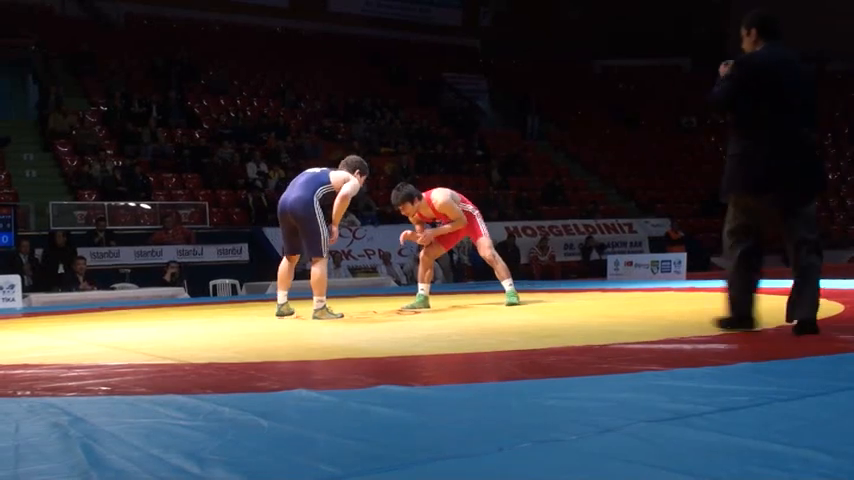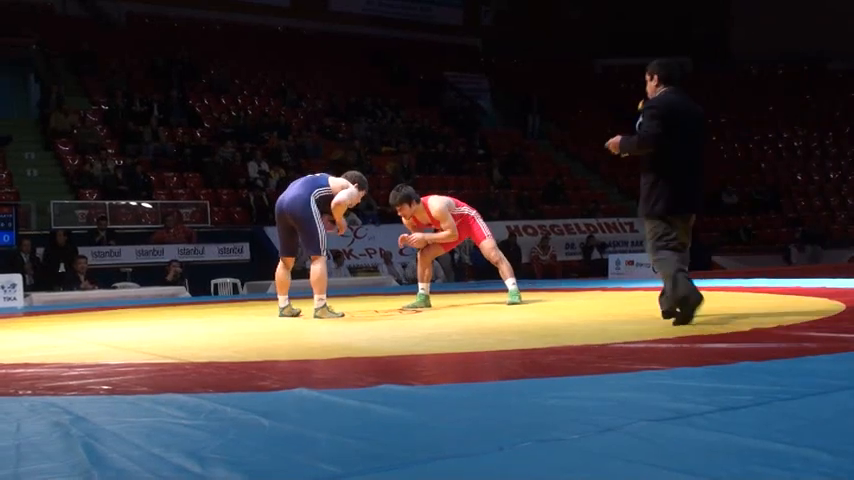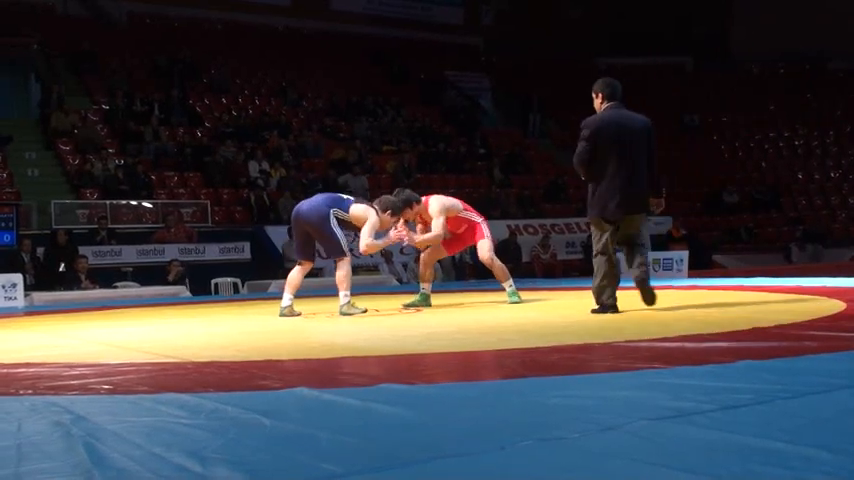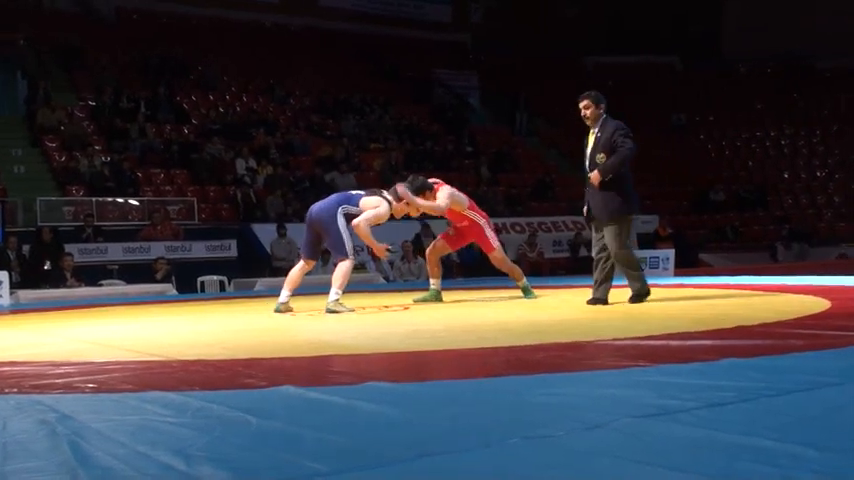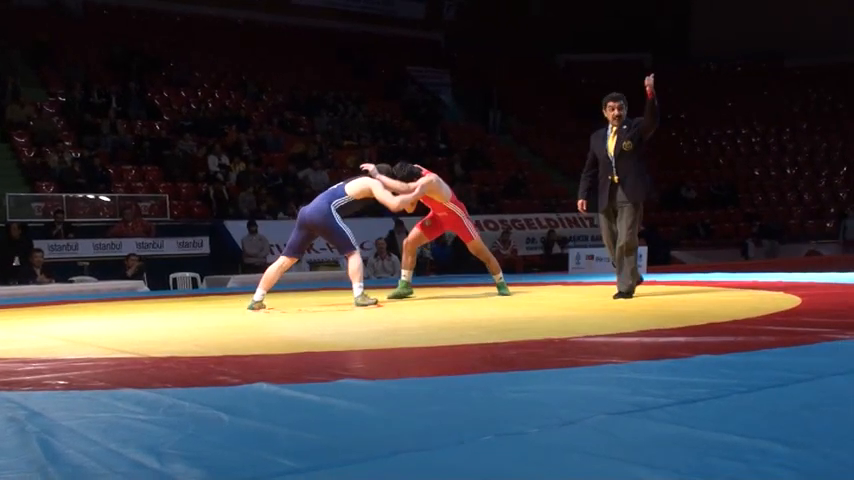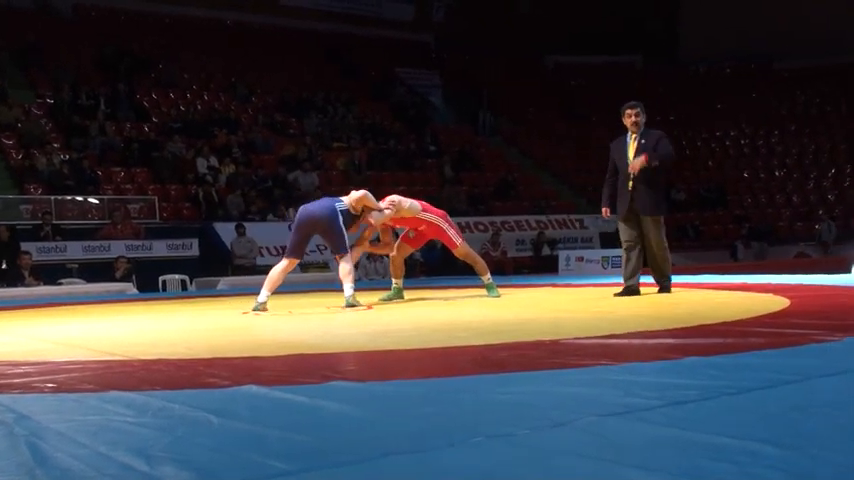
dt=0.7s
person 1, frame 1
left shoulder: (750, 64)
right shoulder: (798, 67)
left elbow: (721, 102)
left wrist: (725, 80)
left hip: (758, 168)
right hip: (798, 166)
left knee: (741, 237)
right knee: (803, 240)
left ankle: (741, 312)
right ankle: (805, 314)
person 1, frame 2
left shoulder: (657, 104)
right shoulder: (694, 109)
left elbow: (648, 141)
left wrist: (623, 143)
left hip: (661, 191)
right hip: (688, 191)
left knee: (662, 248)
right knee: (678, 246)
left ankle: (687, 296)
right ankle: (672, 304)
person 1, frame 3
left shoulder: (593, 123)
right shoulder: (642, 122)
left elbow: (580, 160)
right elbow: (651, 161)
left wrist: (589, 175)
right wrist: (656, 193)
left hip: (604, 197)
right hip: (635, 196)
left knee: (604, 250)
right knee: (635, 242)
left ankle: (607, 301)
right ankle: (642, 280)
person 1, frame 4
left shoulder: (615, 128)
right shoulder: (590, 137)
left elbow: (627, 152)
left wrist: (602, 172)
right wrist: (588, 202)
left hip: (614, 198)
right hip: (598, 202)
left knee: (617, 246)
right knee: (600, 249)
left ankle: (640, 286)
right ankle: (599, 294)
person 1, frame 5
left shoulder: (636, 127)
right shoulder: (597, 137)
left elbow: (653, 121)
right elbow: (589, 170)
left wrist: (650, 93)
right wrist: (583, 195)
left hip: (630, 192)
right hip: (607, 196)
left knee: (626, 240)
right knee: (611, 241)
left ankle: (626, 286)
right ankle: (632, 276)
person 1, frame 6
left shoulder: (656, 138)
right shoulder: (617, 145)
left elbow: (669, 156)
right elbow: (611, 177)
left wrist: (646, 159)
right wrist: (606, 202)
left hip: (650, 199)
right hip: (625, 202)
left knee: (656, 243)
right knee: (629, 244)
left ankle: (664, 282)
right ankle: (631, 285)
person 2, frame 1
left shoulder: (318, 174)
right shoulder: (352, 180)
right elbow: (345, 195)
right wrist: (335, 224)
left hip: (285, 202)
right hip: (305, 202)
left knee: (290, 256)
right knee: (319, 258)
left ankle: (282, 304)
right ankle: (319, 309)
person 2, frame 2
left shoulder: (323, 183)
right shoulder: (349, 189)
right elbow: (338, 202)
left wrist: (322, 221)
right wrist: (340, 221)
left hip: (282, 202)
right hip: (301, 203)
left knee: (286, 259)
right knee: (318, 256)
left ankle: (284, 307)
right ankle: (320, 308)
person 2, frame 3
left shoulder: (364, 208)
right shoulder: (374, 217)
right elbow: (365, 247)
right wrist: (388, 240)
left hip: (301, 210)
right hip: (319, 212)
left knee: (304, 263)
right knee: (344, 258)
left ankle: (286, 306)
right ankle: (345, 305)
person 2, frame 4
left shoulder: (381, 194)
right shoulder: (385, 208)
right elbow: (358, 223)
right wrist: (375, 246)
left hip: (315, 210)
right hip: (331, 213)
left knee: (306, 262)
right knee: (347, 259)
left ankle: (282, 302)
right ankle: (333, 302)
person 2, frame 5
left shoulder: (356, 182)
right shoulder: (371, 183)
right elbow: (395, 205)
right wrist: (415, 194)
left hip: (306, 213)
right hip: (324, 214)
left knee: (286, 260)
right knee: (353, 252)
left ankle: (256, 300)
right ankle: (360, 296)
person 2, frame 6
right shoulder: (352, 205)
right elbow: (362, 194)
right wrist: (379, 208)
left hip: (305, 212)
right hip: (326, 214)
left knee: (288, 262)
right knee: (344, 256)
left ankle: (261, 302)
right ankle: (350, 297)
person 3, frame 1
left shoulder: (440, 200)
right shoulder: (414, 215)
left elbow: (462, 221)
right elbow: (425, 239)
left wrist: (434, 231)
right wrist: (411, 235)
left hip: (469, 218)
right hip: (451, 222)
left knee: (488, 254)
right knee: (425, 255)
left ankle: (511, 292)
right ankle: (422, 298)
person 3, frame 2
left shoulder: (435, 206)
right shoulder: (408, 219)
left elbow: (453, 234)
right elbow: (421, 244)
left wrist: (424, 236)
right wrist: (408, 240)
left hip: (469, 219)
right hip: (450, 226)
left knee: (493, 254)
right knee: (423, 255)
left ankle: (513, 292)
right ankle: (423, 298)
person 3, frame 3
left shoulder: (435, 205)
right shoulder: (419, 216)
left elbow: (438, 235)
right elbow: (421, 245)
left wrist: (414, 239)
right wrist: (406, 233)
left hip: (477, 224)
right hip: (459, 232)
left knee: (487, 257)
right knee: (426, 257)
left ankle: (512, 292)
right ankle: (423, 297)
person 3, frame 4
left shoulder: (444, 193)
right shoulder: (429, 185)
left elbow: (439, 209)
left wrist: (411, 198)
right wrist: (409, 198)
left hip: (479, 225)
right hip: (461, 228)
left knee: (503, 263)
right knee: (431, 253)
left ankle: (525, 287)
right ankle: (435, 292)
person 3, frame 5
left shoulder: (430, 180)
right shoulder: (415, 172)
left elbow: (403, 188)
right elbow: (409, 208)
left wrist: (377, 175)
left hip: (456, 215)
right hip: (437, 215)
left knee: (480, 251)
right knee: (409, 243)
left ankle: (501, 285)
right ankle: (405, 286)
person 3, frame 6
left shoulder: (391, 202)
right shoulder: (381, 215)
left elbow: (376, 220)
right elbow: (387, 247)
right wrist: (366, 247)
left hip: (437, 221)
right hip: (419, 226)
left knee: (465, 254)
right knee: (395, 255)
left ankle: (489, 284)
right ankle: (397, 290)
